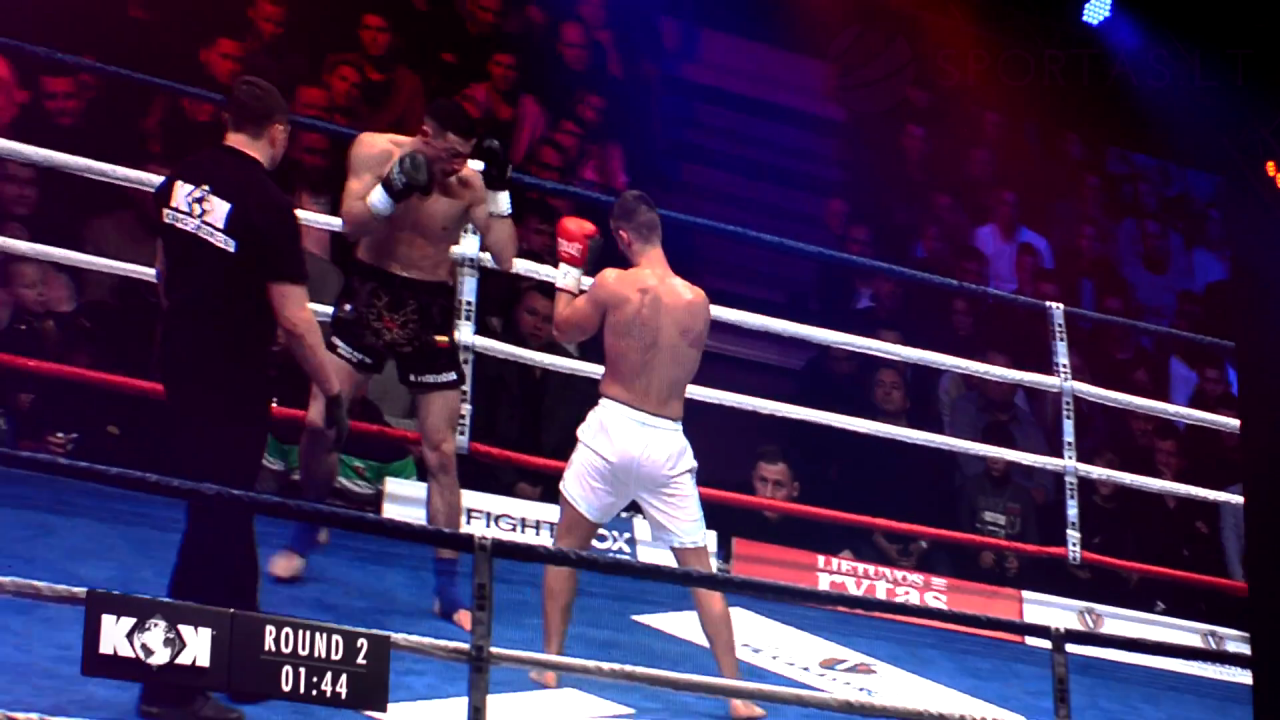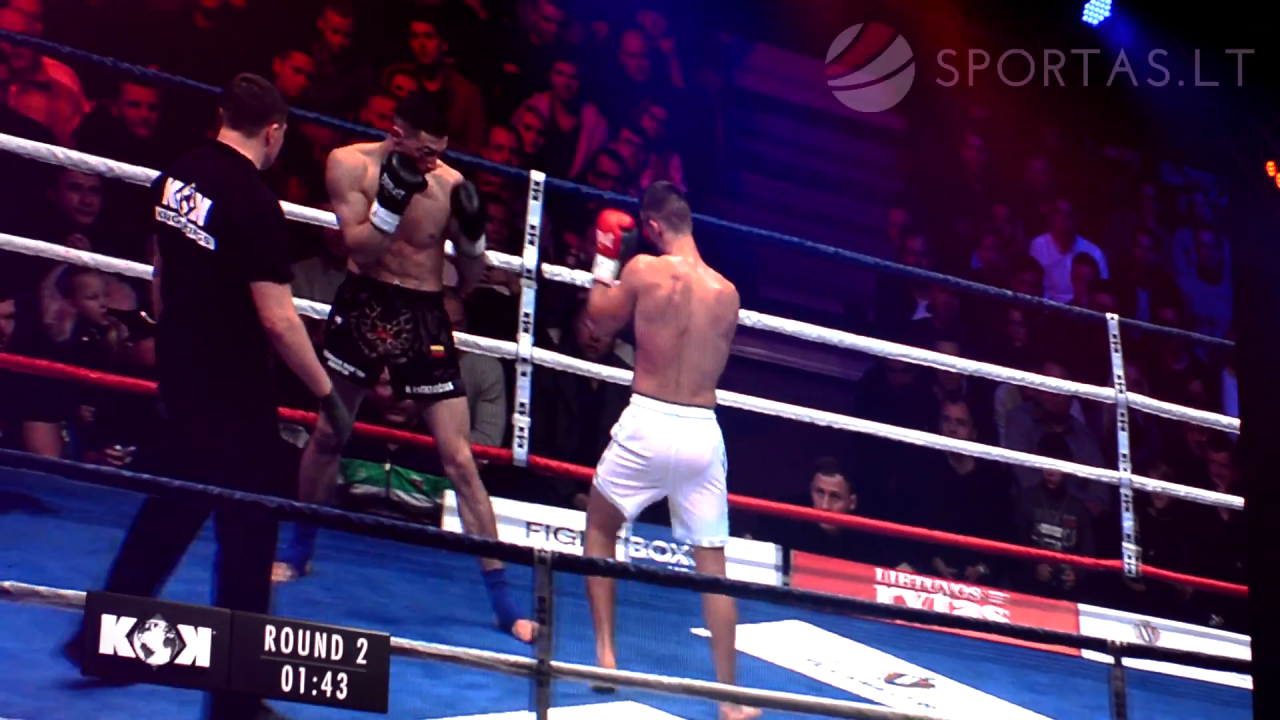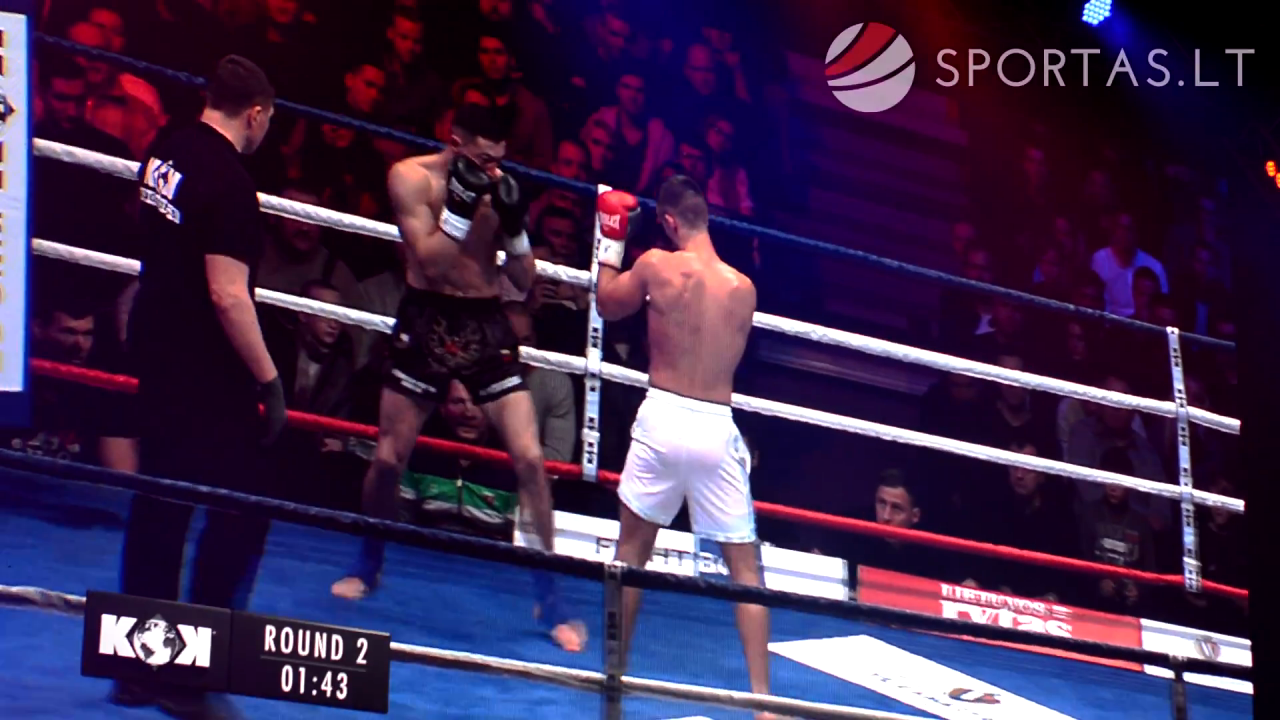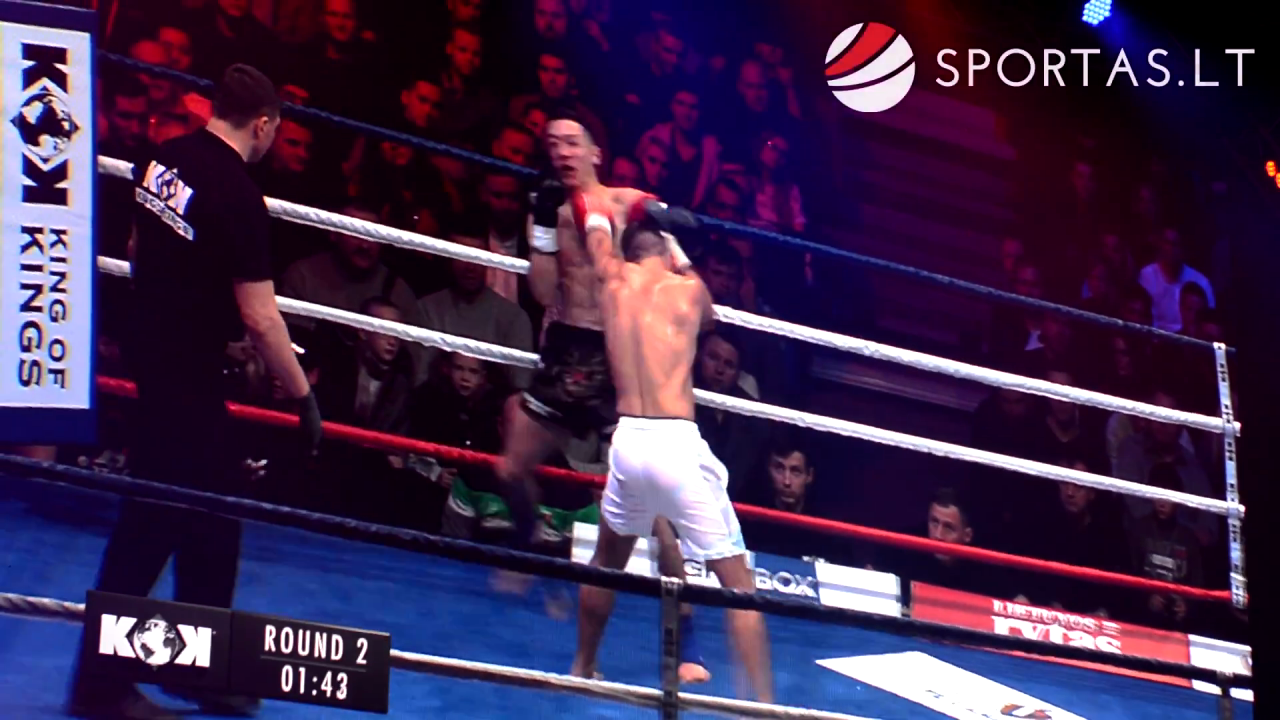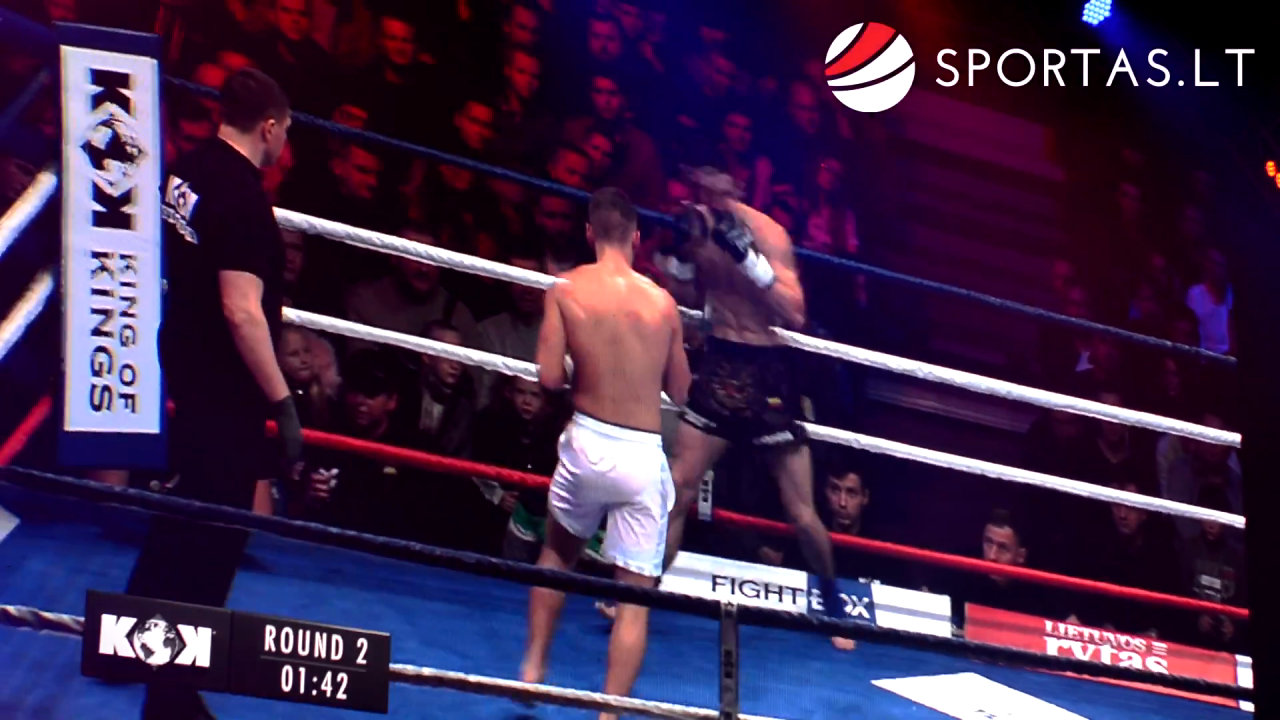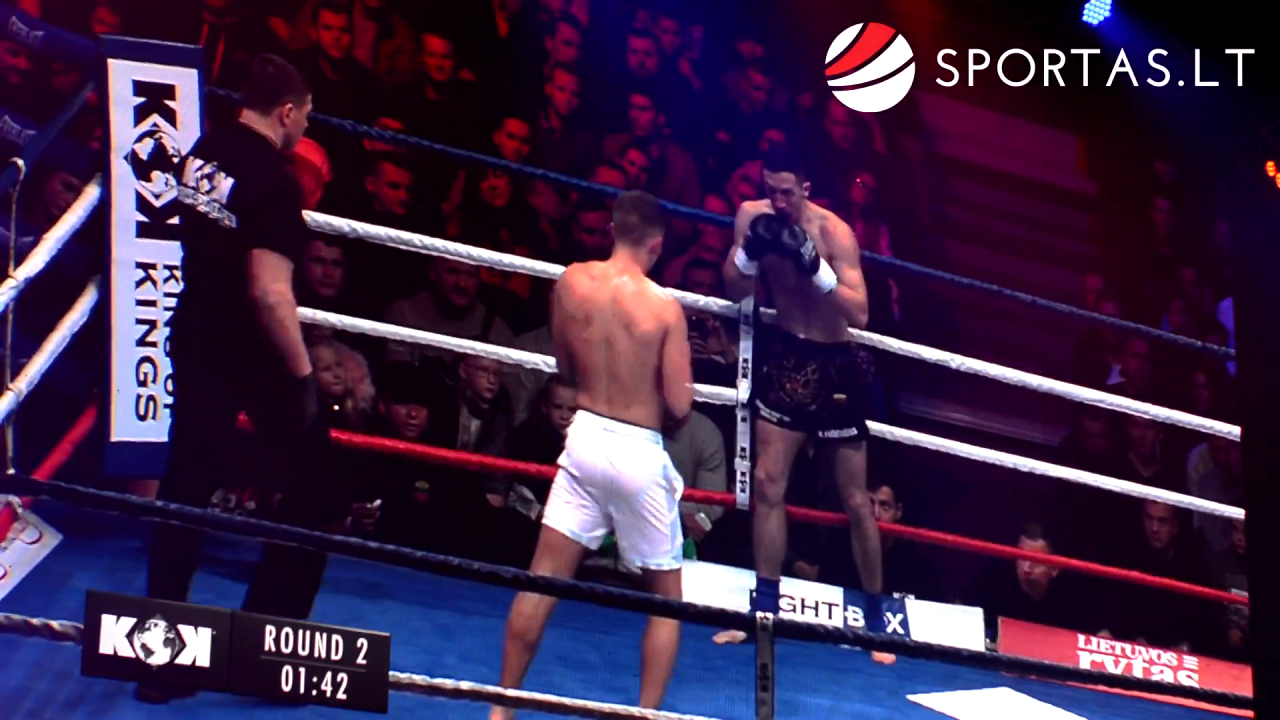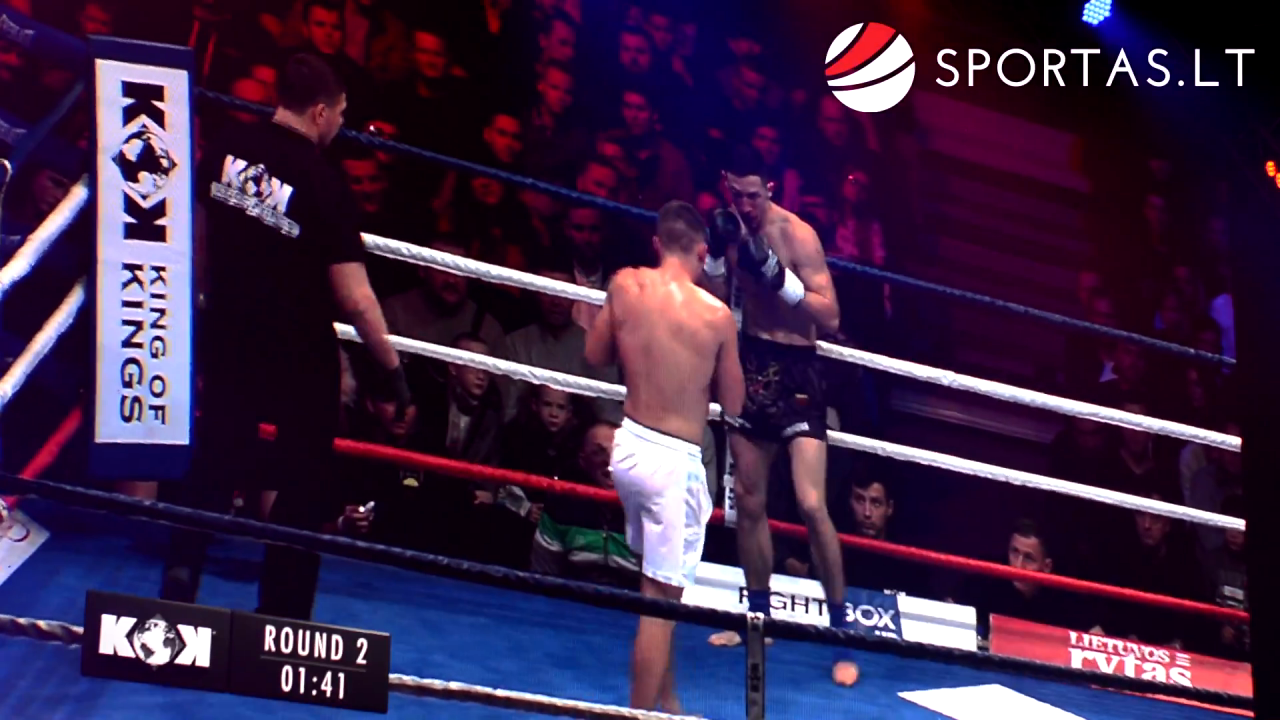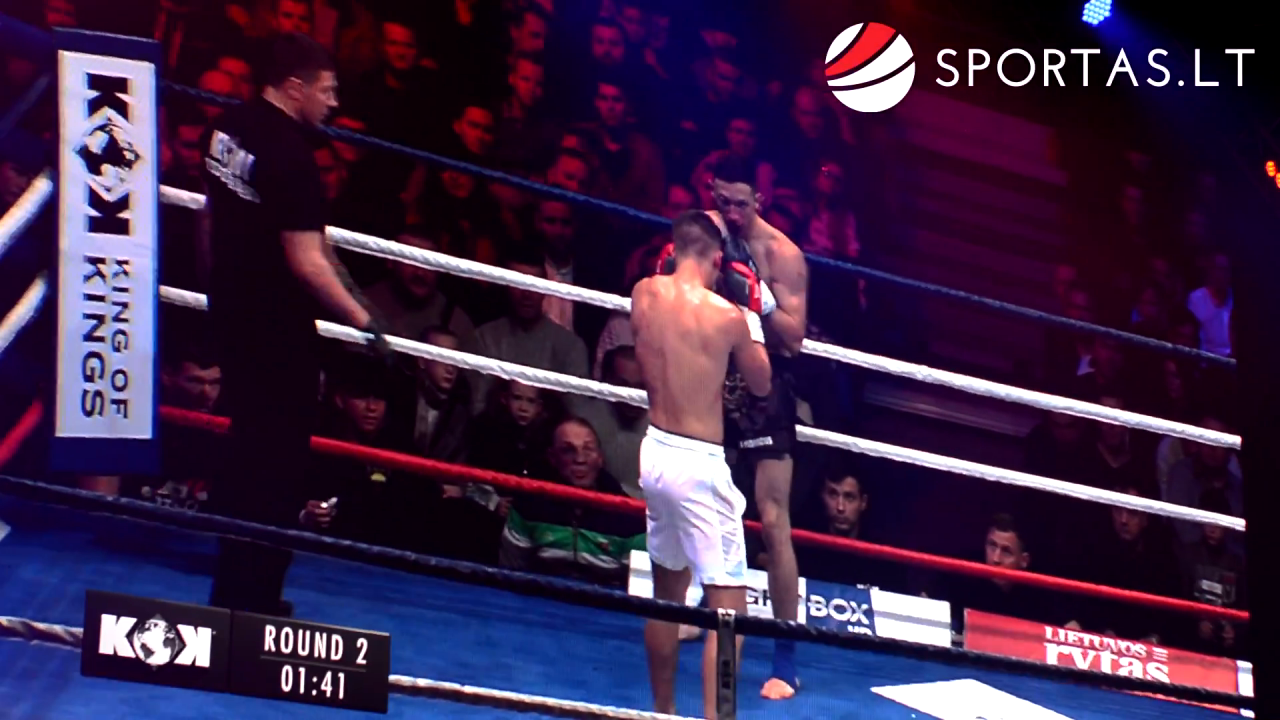
dt=0.4s
person 1, frame 1
left shoulder: (179, 178)
right shoulder: (267, 205)
left elbow: (164, 273)
right elbow: (294, 321)
right wrist: (332, 393)
left hip: (182, 367)
right hip: (232, 381)
left knee: (223, 508)
right knee: (219, 520)
person 1, frame 2
left shoulder: (175, 176)
right shoulder: (255, 204)
right elbow: (278, 319)
right wrist: (327, 394)
left hip: (178, 369)
right hip: (231, 384)
left knee: (175, 499)
right knee: (249, 527)
person 1, frame 3
left shoulder: (164, 153)
right shoulder: (228, 181)
right elbow: (228, 296)
right wrist: (270, 378)
left hip: (156, 349)
right hip: (203, 364)
left knee: (162, 499)
right knee: (239, 505)
person 1, frame 4
left shoulder: (164, 158)
right shoulder: (237, 198)
right elbow: (259, 316)
right wrist: (303, 394)
left hip: (151, 347)
right hip: (186, 366)
left knee: (210, 503)
right knee: (163, 510)
person 1, frame 5
left shoulder: (187, 167)
right shoulder: (243, 197)
right elbow: (244, 311)
right wrist: (282, 401)
left hip: (185, 357)
right hip: (222, 373)
left knee: (195, 499)
right knee: (217, 522)
person 1, frame 6
left shoulder: (202, 151)
right shoulder: (271, 176)
right elbow: (271, 290)
right wrist: (304, 376)
left hip: (195, 341)
right hip: (256, 354)
left knee: (186, 487)
right knee: (300, 486)
person 1, frame 7
left shoulder: (227, 151)
right shoulder: (322, 181)
left elbow: (204, 243)
right elbow: (354, 295)
right wrist: (389, 369)
left hip: (229, 339)
right hip: (300, 351)
left knee: (214, 463)
right knee: (305, 482)
left ankle: (181, 573)
right ankle: (280, 622)
person 1, frame 8
left shoulder: (231, 126)
right shoulder: (289, 153)
left elbow: (212, 218)
right elbow: (309, 263)
right wrist: (366, 323)
left hip: (235, 313)
right hip: (273, 324)
left knee: (253, 448)
right knee: (276, 460)
left ankle: (239, 592)
right ankle: (246, 604)
person 2, frame 1
left shoulder: (472, 182)
right shoulder: (375, 149)
left elbow: (505, 260)
right elbow: (353, 223)
left wrist: (498, 188)
right wrist: (395, 187)
left hip: (429, 308)
right hip: (368, 293)
left knee: (441, 453)
right knee: (320, 421)
left ankle: (448, 591)
right ankle: (304, 536)
person 2, frame 2
left shoulder: (452, 183)
right shoulder: (349, 164)
left elbow: (472, 274)
right elbow: (358, 248)
left wrist: (473, 237)
right wrist: (391, 199)
left hip: (423, 317)
right hip: (362, 308)
left knee: (460, 462)
right knee: (325, 436)
left ankle: (503, 602)
right ankle: (300, 551)
person 2, frame 3
left shoulder: (502, 189)
right shoulder: (410, 176)
left elbow: (523, 277)
right elbow: (423, 256)
left wrist: (513, 230)
right wrist: (459, 211)
left hip: (489, 329)
right hip: (428, 321)
left knee: (529, 460)
right knee: (389, 456)
left ankle: (552, 606)
right ankle: (368, 567)
person 2, frame 4
left shoulder: (625, 204)
right shoulder: (547, 212)
right elbow: (539, 289)
right wrist: (543, 223)
left hip: (615, 358)
right hip: (562, 351)
right knee: (511, 473)
left ankle: (686, 641)
right ankle: (525, 557)
person 2, frame 5
left shoulder: (767, 234)
right shoulder: (693, 226)
left elbow: (795, 315)
right elbow: (675, 305)
left wrist: (747, 255)
right wrist: (675, 255)
left hip: (768, 369)
right hip: (717, 364)
left knee: (800, 511)
right knee: (678, 488)
left ankle: (834, 607)
person 2, frame 6
left shoulder: (834, 232)
right shoulder: (752, 215)
left elbow: (859, 314)
right elbow: (734, 287)
left wrist: (812, 266)
right wrist: (751, 250)
left hip: (833, 363)
right hip: (783, 353)
left knee: (856, 502)
right knee: (766, 487)
left ankle: (875, 620)
right ankle: (766, 609)
person 2, frame 7
left shoulder: (797, 235)
right shoulder: (727, 225)
left elbow: (830, 319)
right elbow: (711, 301)
left wrist: (779, 275)
right wrist: (716, 254)
left hip: (796, 369)
right hip: (750, 362)
left knee: (811, 504)
right knee: (748, 504)
left ankle: (840, 628)
right ankle: (758, 616)
person 2, frame 8
left shoulder: (781, 251)
left elbow: (793, 339)
left wrist: (753, 280)
left hip: (766, 381)
right hip: (718, 373)
left knee: (771, 522)
left ankle: (785, 659)
person 3, frame 1
left shoulder: (612, 284)
right shoulder: (698, 301)
left elbow: (566, 330)
left wrist: (570, 264)
left hip: (612, 430)
right hip: (666, 443)
left knee: (566, 545)
right knee: (700, 570)
left ankle: (550, 660)
person 3, frame 2
left shoulder: (643, 270)
right shoulder: (728, 292)
left elbow: (598, 322)
left wrist: (607, 258)
left hip: (646, 425)
right hip: (701, 433)
left knee: (599, 534)
right knee: (712, 568)
left ankle: (604, 651)
person 3, frame 3
left shoulder: (657, 264)
right shoulder: (744, 287)
left elbow: (608, 303)
left wrist: (610, 238)
left hip: (662, 419)
right hip: (717, 431)
left knee: (634, 549)
right knee: (743, 570)
right ankle: (763, 697)
person 3, frame 4
left shoulder: (614, 276)
right shoulder: (692, 289)
left elbow: (596, 244)
left wrist: (591, 219)
right wrist: (667, 236)
left hip: (630, 442)
right hip: (681, 448)
left knee: (608, 557)
right knee: (735, 582)
left ankle: (583, 669)
right ankle: (764, 704)
person 3, frame 5
left shoulder: (566, 288)
right shoulder: (663, 301)
left elbow: (550, 378)
right elbow: (678, 385)
left hip: (585, 442)
right hip: (640, 456)
left knee: (558, 551)
right knee: (635, 599)
left ankle: (532, 668)
person 3, frame 6
left shoulder: (573, 281)
right shoulder: (664, 307)
right elbow: (681, 405)
left hip: (585, 440)
right hip: (639, 454)
left knee: (545, 578)
right knee: (665, 593)
person 3, frame 7
left shoulder: (624, 285)
right shoulder: (715, 315)
left elbow: (595, 355)
right elbow: (732, 403)
left hip: (629, 447)
right hip: (675, 461)
left knee: (657, 585)
right knee: (661, 601)
left ankle: (664, 705)
person 3, frame 8
left shoulder: (644, 292)
right shoulder: (727, 315)
right elbow: (762, 385)
right wrist: (752, 313)
left hip: (655, 454)
right hip: (698, 465)
left knee: (669, 591)
right knee: (728, 606)
